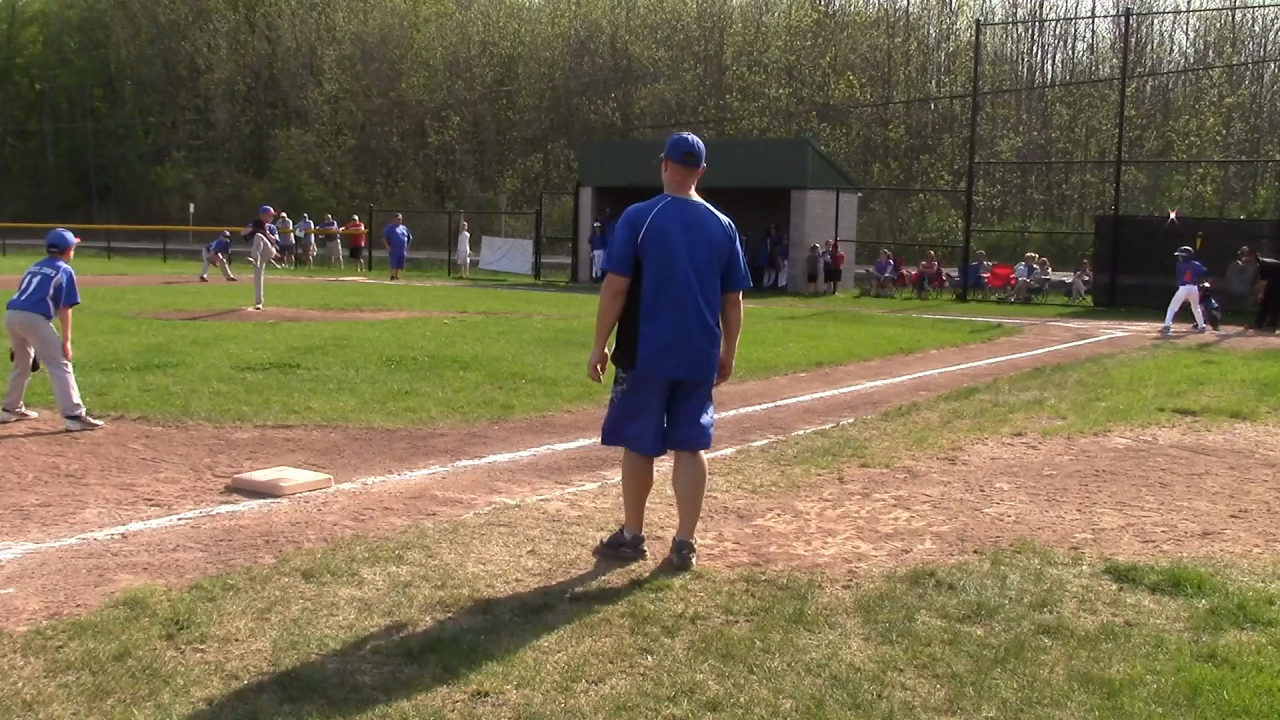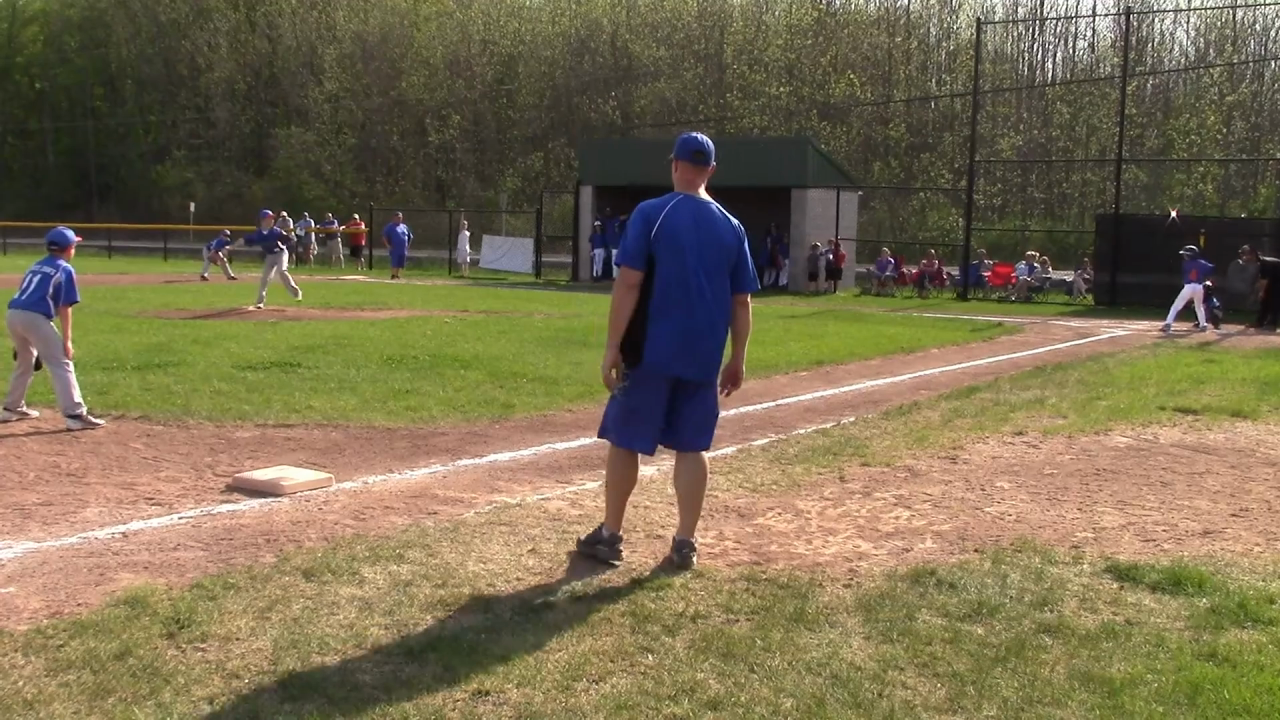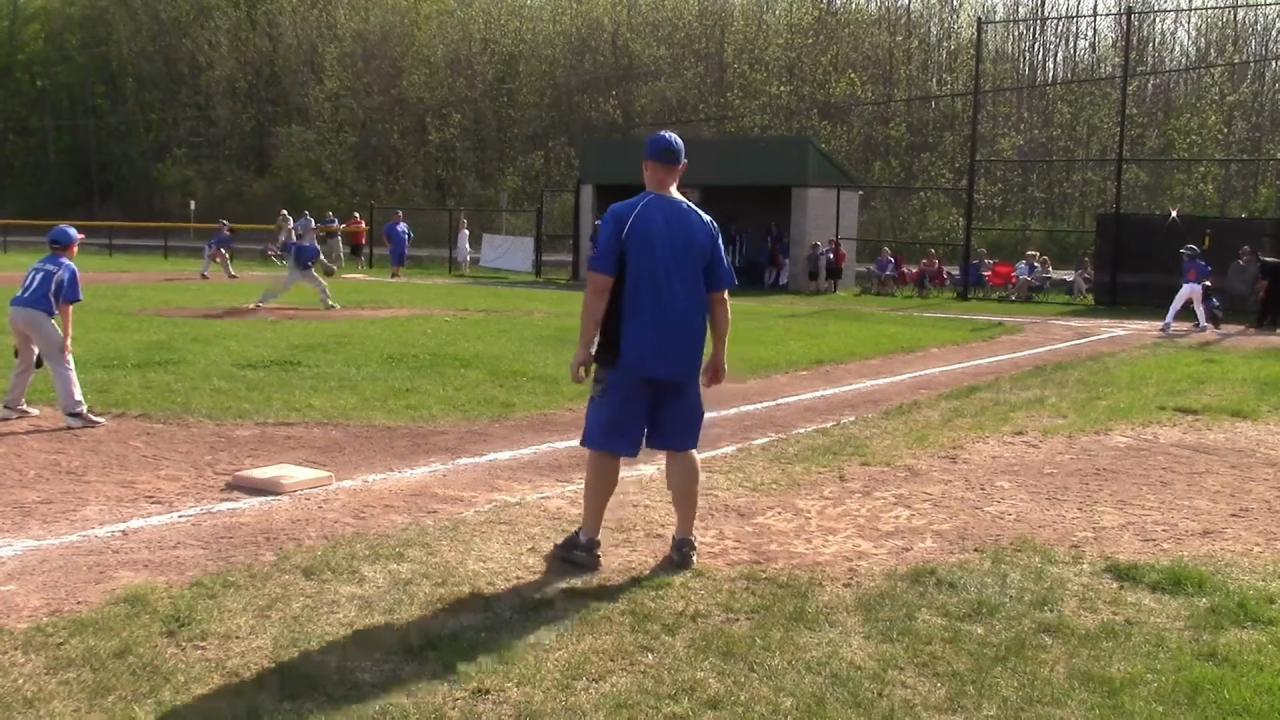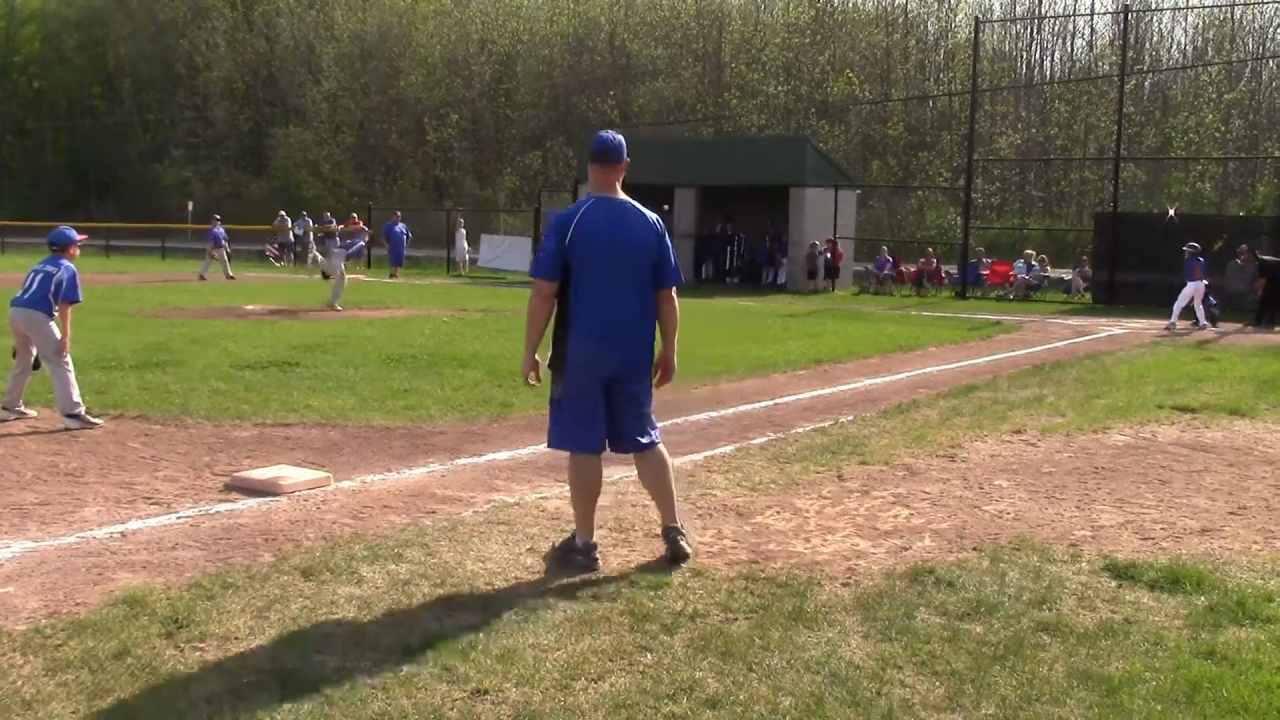
dt=0.4s
person 1, frame 1
left shoulder: (639, 217)
right shoulder: (722, 226)
left elbow: (615, 288)
right elbow: (733, 300)
left wrist: (600, 345)
right wrist: (728, 351)
left hip: (644, 353)
right hip: (699, 357)
left knee: (637, 445)
right knee: (690, 447)
left ankle: (632, 536)
right ankle: (684, 543)
person 1, frame 2
left shoulder: (651, 214)
right shoulder: (731, 226)
left elbow: (629, 284)
right elbow: (741, 302)
left wrist: (613, 346)
right wrist: (737, 358)
left hip: (649, 353)
right hip: (703, 357)
left knee: (624, 440)
right knee: (692, 448)
left ankle: (609, 535)
right ankle: (685, 543)
person 1, frame 3
left shoulder: (622, 216)
right shoulder: (704, 224)
left elbow: (600, 287)
right elbow: (719, 298)
left wrist: (584, 345)
right wrist: (719, 352)
left hip: (626, 354)
right hip: (682, 357)
left knee: (606, 445)
right knee: (681, 446)
left ankle: (587, 540)
right ankle: (684, 542)
person 1, frame 4
left shoulder: (567, 221)
right shoulder: (650, 223)
left elbow: (544, 293)
right elbow: (667, 296)
left wrist: (530, 351)
right wrist: (668, 350)
left hip: (579, 355)
right hip: (634, 356)
left knee: (583, 447)
right knee: (644, 441)
left ankle: (584, 543)
right ankle: (673, 531)
person 2, frame 1
left shoulder: (35, 267)
right shoulder: (64, 271)
right elbow: (64, 309)
left wrist: (23, 337)
right wrist: (66, 341)
left hip: (12, 315)
right hip: (33, 318)
left knee: (22, 362)
right knee: (60, 365)
left ankle: (10, 409)
right ankle: (74, 416)
person 2, frame 2
left shoulder: (36, 266)
right shoulder: (65, 270)
right elbow: (64, 308)
left wrist: (24, 336)
right wrist: (67, 340)
left hip: (13, 314)
right hip: (34, 318)
left knee: (25, 362)
right knee: (61, 364)
left ankle: (12, 408)
right ankle: (76, 415)
person 2, frame 3
left shoulder: (39, 263)
right shoulder: (67, 267)
right elbow: (65, 305)
right wrist: (67, 337)
left hip: (15, 311)
right hip: (36, 315)
left knee: (26, 359)
right knee: (62, 362)
left ankle: (12, 406)
right ankle: (75, 413)
person 2, frame 4
left shoulder: (41, 265)
right shoulder: (67, 269)
right elbow: (64, 305)
left wrist: (23, 335)
right wrist: (65, 336)
right hip: (36, 316)
left knee: (24, 360)
right knee: (61, 363)
right ankle: (74, 414)
